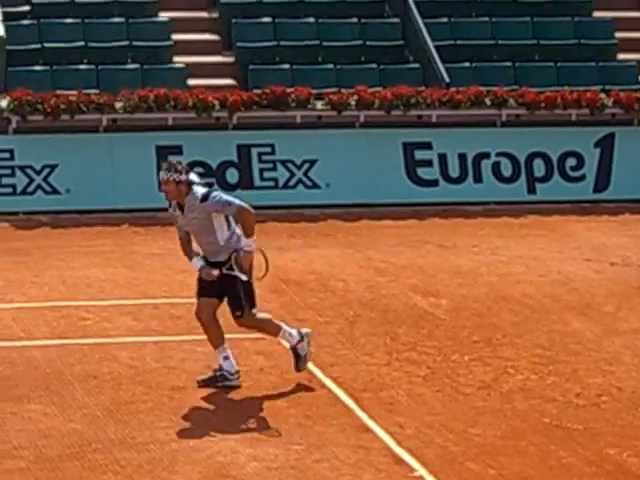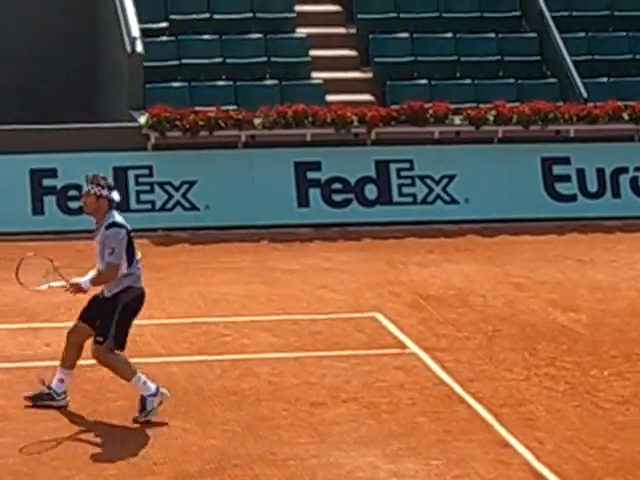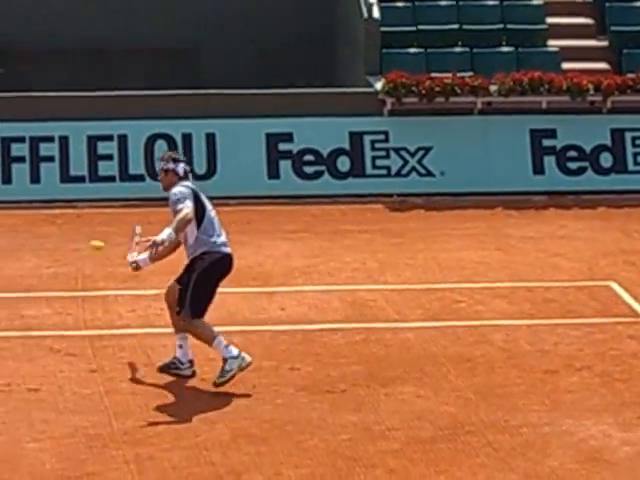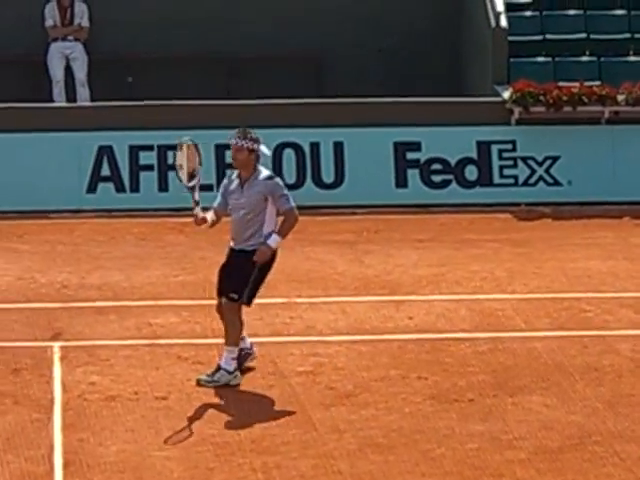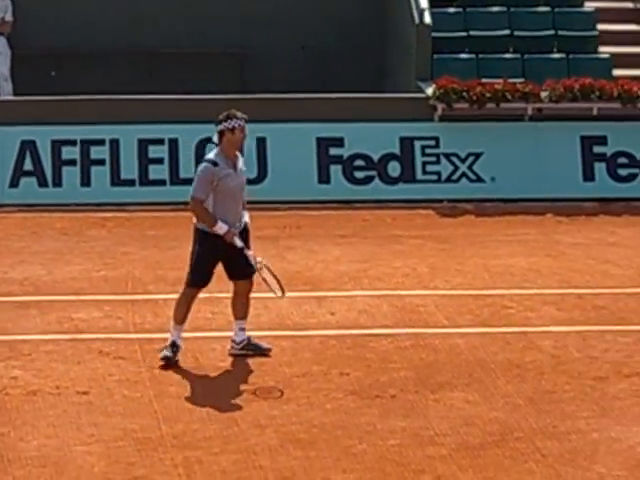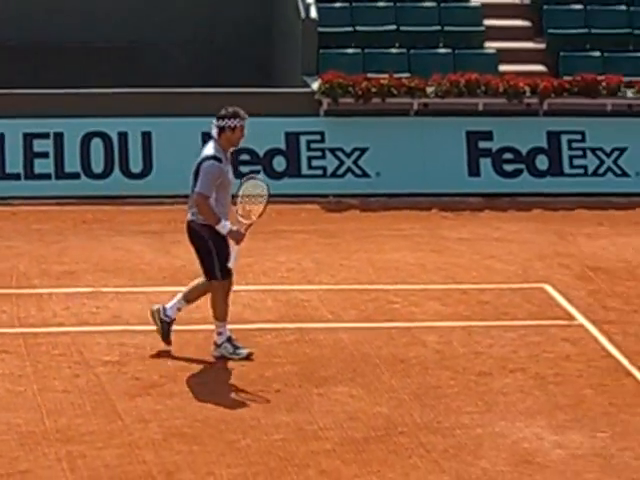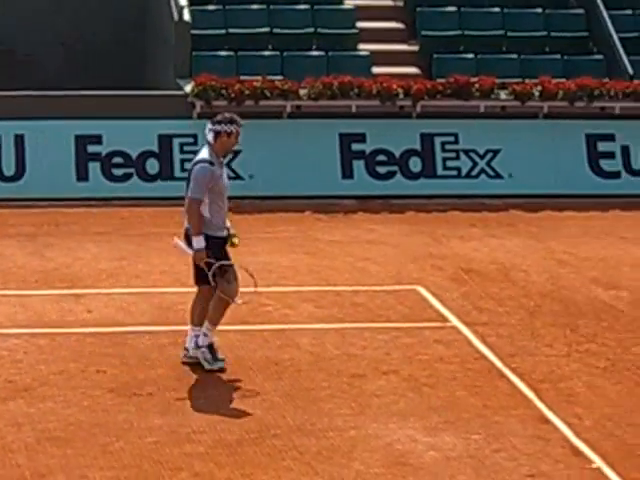
dt=0.7s
person 1, frame 1
left shoulder: (206, 199)
right shoulder: (175, 208)
left elbow: (246, 212)
right elbow: (184, 241)
left wrist: (247, 245)
right wrist: (198, 265)
left hip: (234, 261)
right hip: (212, 262)
left knee: (246, 319)
right knee: (203, 313)
left ankle: (296, 338)
right ankle: (228, 370)
person 1, frame 2
left shoulder: (114, 229)
right shoulder: (103, 224)
left elbow: (111, 273)
left wrist: (83, 283)
right wrist: (85, 281)
left hip: (126, 294)
right hip: (111, 293)
left knee: (103, 350)
right knee: (75, 335)
left ankle: (150, 393)
right ankle: (58, 391)
person 1, frame 3
left shoulder: (179, 192)
right shoulder: (186, 193)
left elbow: (186, 216)
right elbow: (174, 245)
left wrist: (162, 237)
right wrist: (144, 259)
left hip: (211, 258)
right hip: (212, 258)
left knee: (185, 318)
right knee: (172, 296)
left ankle: (233, 356)
right ankle: (183, 360)
person 1, frame 4
left shoulder: (269, 182)
right shoulder: (229, 182)
left elbow: (292, 215)
right elbow: (217, 214)
left wrist: (270, 244)
right wrist: (205, 217)
left hip: (258, 254)
right hip: (237, 250)
left knee: (232, 306)
right knee: (223, 306)
left ankle: (229, 369)
right ankle: (244, 349)
person 1, frame 5
left shoulder: (238, 160)
right shoulder: (210, 167)
right elbow: (196, 206)
left wrist: (244, 220)
right wrist: (223, 229)
left hip: (234, 234)
right hip: (210, 236)
left knee: (244, 284)
right knee: (192, 290)
left ankle: (240, 340)
right ankle: (173, 342)
person 1, frame 6
left shoulder: (221, 154)
right shoulder: (213, 162)
right elbow: (200, 202)
left wrist: (224, 227)
right wrist: (228, 229)
left hip: (209, 228)
right hip: (206, 228)
left knee: (214, 282)
right knee: (222, 284)
left ankle: (167, 312)
right ankle: (222, 341)
person 1, frame 7
left shoulder: (216, 162)
right shoulder: (205, 166)
right elbow: (192, 207)
left wrist: (228, 228)
right wrist: (198, 246)
left hip: (214, 237)
right hip: (206, 239)
left knee: (206, 291)
right knee: (227, 289)
left ankle: (193, 346)
right ankle: (203, 342)
